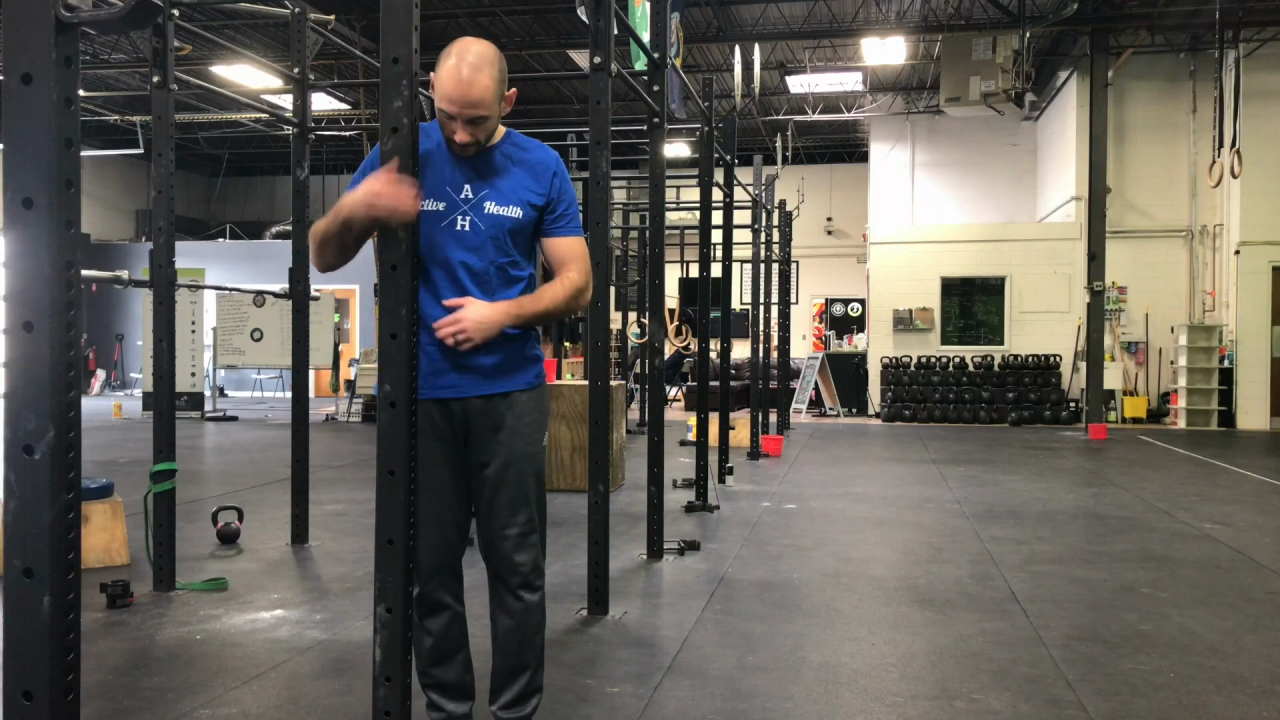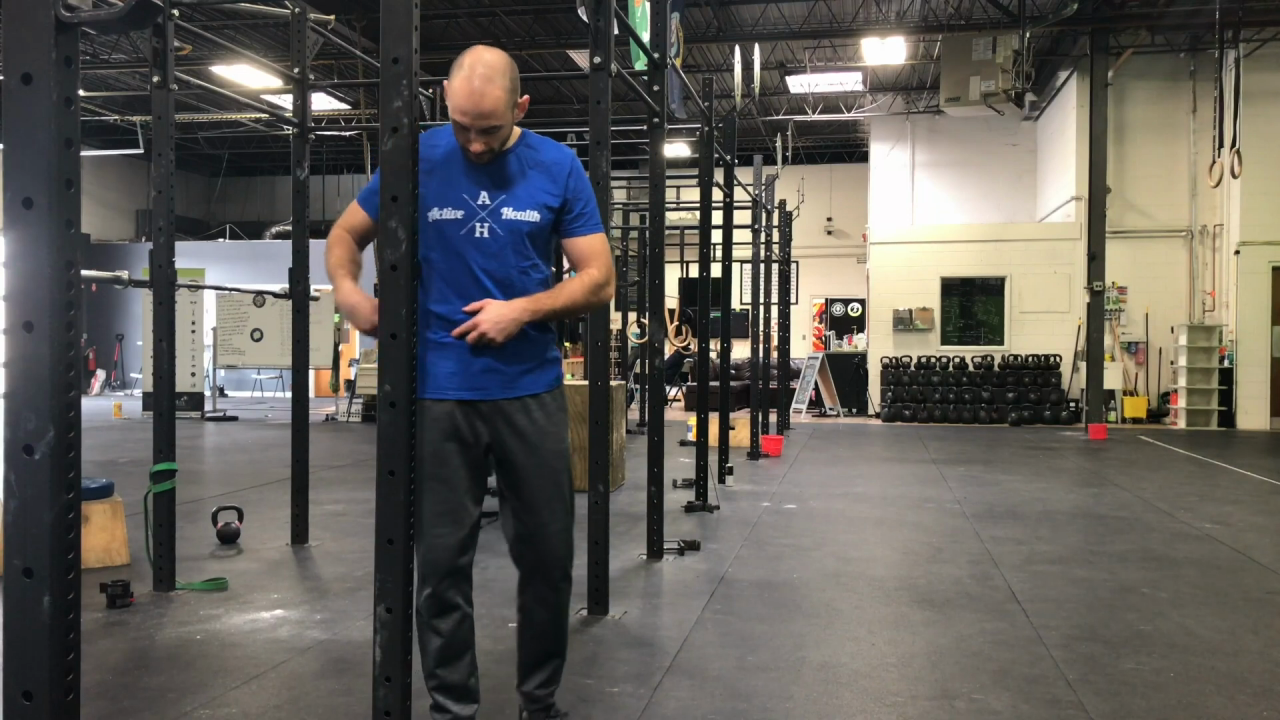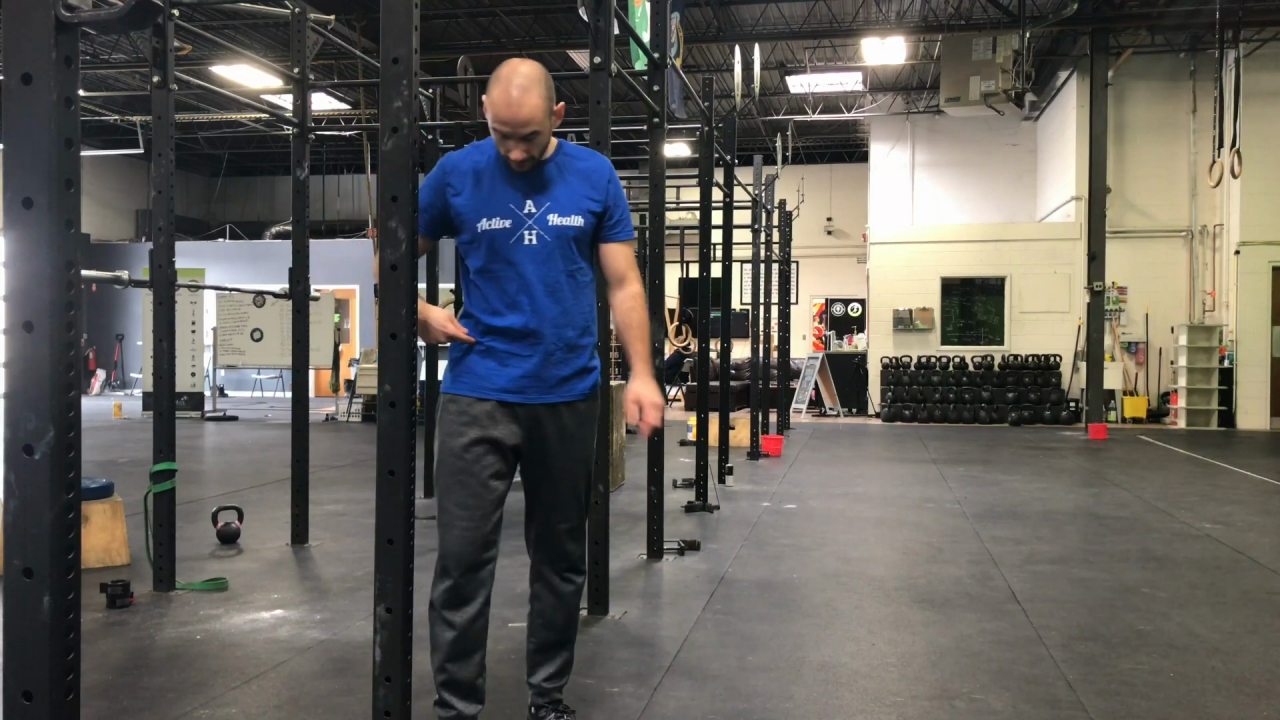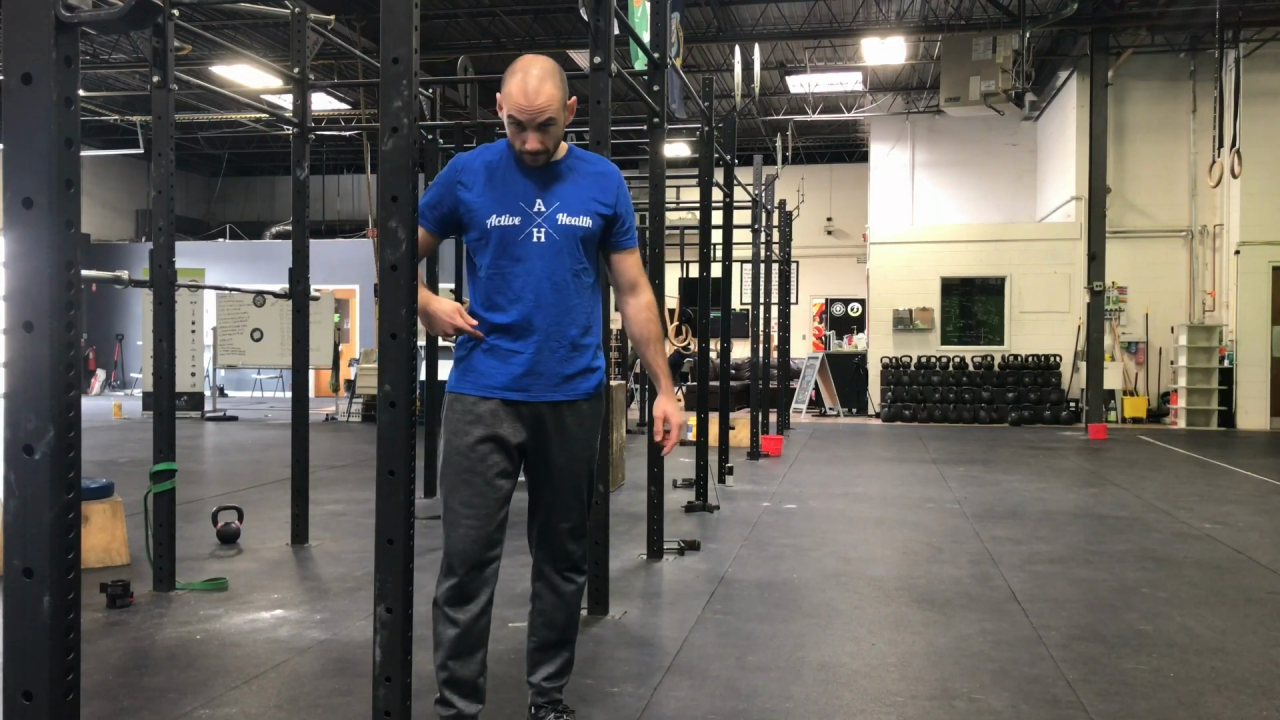
dt=0.7s
person 1, frame 1
left shoulder: (541, 168)
right shoulder: (401, 156)
left elbow: (577, 282)
right elbow: (325, 255)
left wrist: (503, 314)
right wrist: (353, 209)
left hip: (508, 389)
right hip: (419, 389)
left knee: (515, 562)
right knee: (428, 561)
person 1, frame 2
left shoulder: (558, 167)
right shoulder: (417, 159)
left elbow: (599, 279)
right elbow: (346, 234)
left wrist: (522, 309)
right wrist: (348, 290)
left hip: (530, 389)
right hip: (437, 391)
left knee: (546, 555)
right knee: (441, 562)
person 1, frame 3
left shoulder: (596, 175)
right shoulder: (456, 174)
left elbow: (624, 282)
left wrist: (641, 373)
right wrist: (418, 311)
left hip: (569, 393)
right hip: (479, 392)
left knee: (560, 554)
right knee: (463, 555)
person 1, frame 4
left shoulder: (603, 182)
right shoulder: (466, 174)
left elbow: (633, 292)
left wrist: (664, 387)
right wrist: (427, 305)
left hip: (573, 395)
right hip: (483, 392)
left knee: (563, 555)
right knee: (468, 556)
